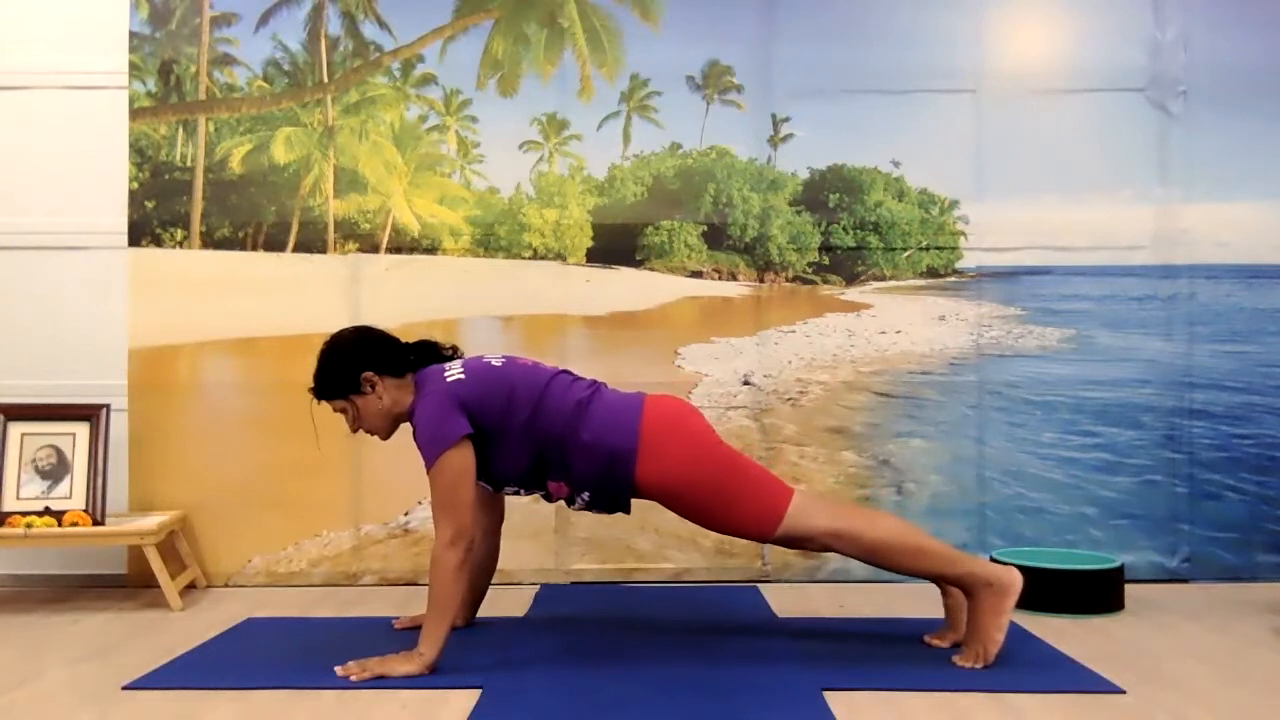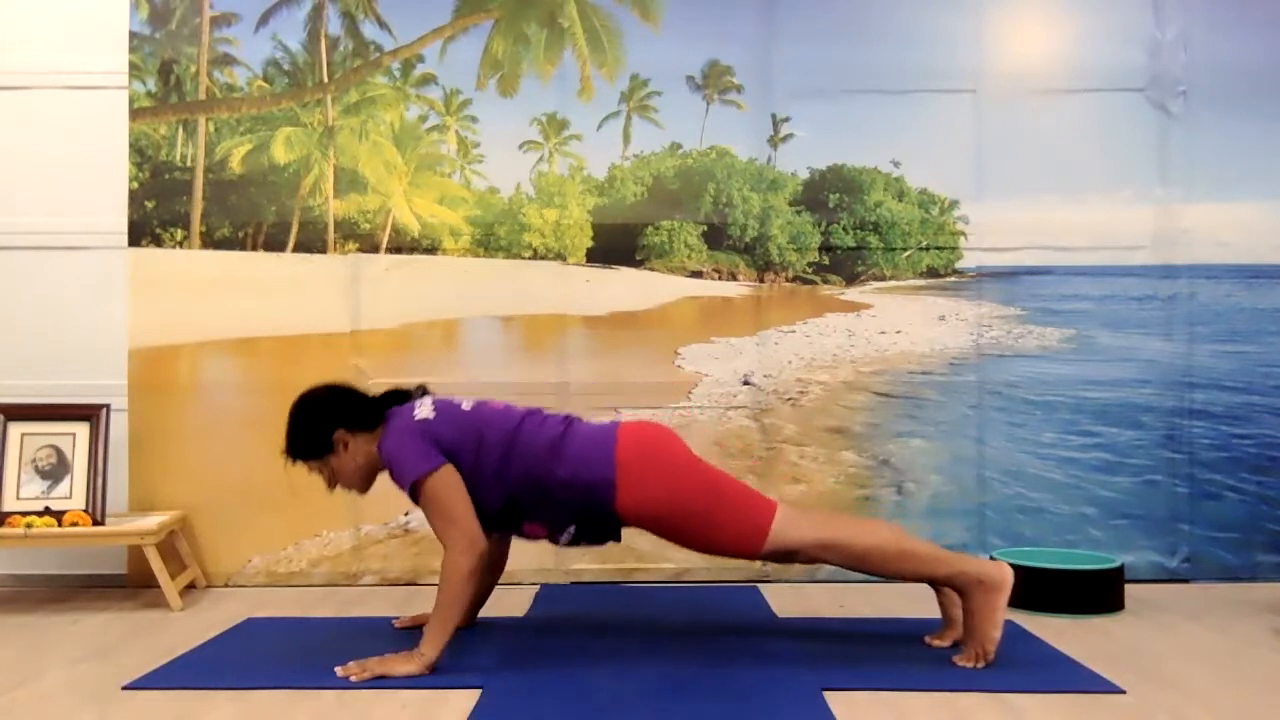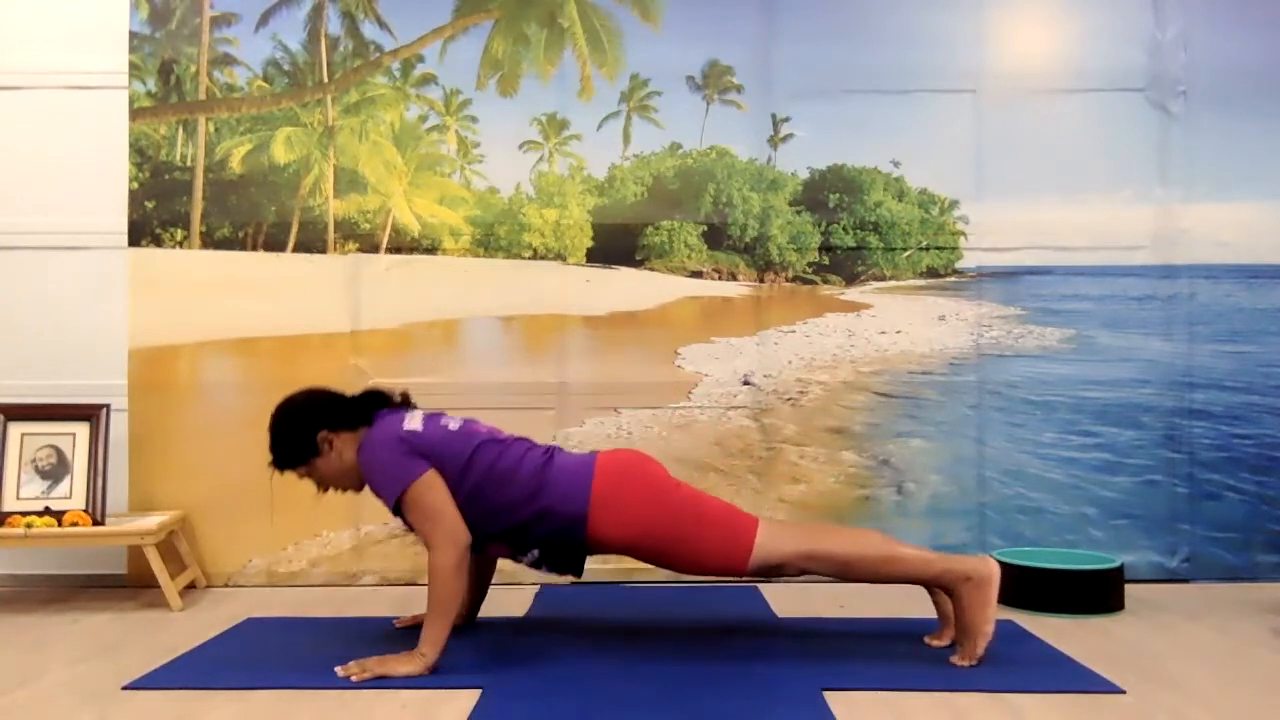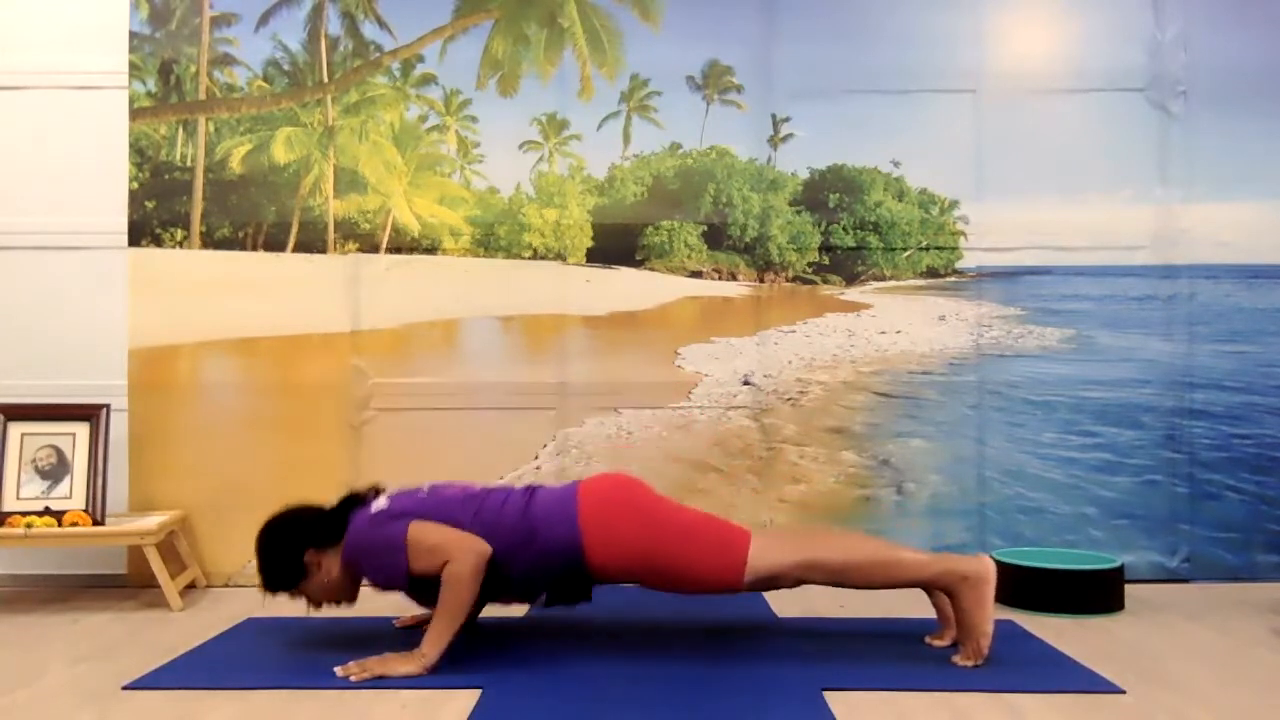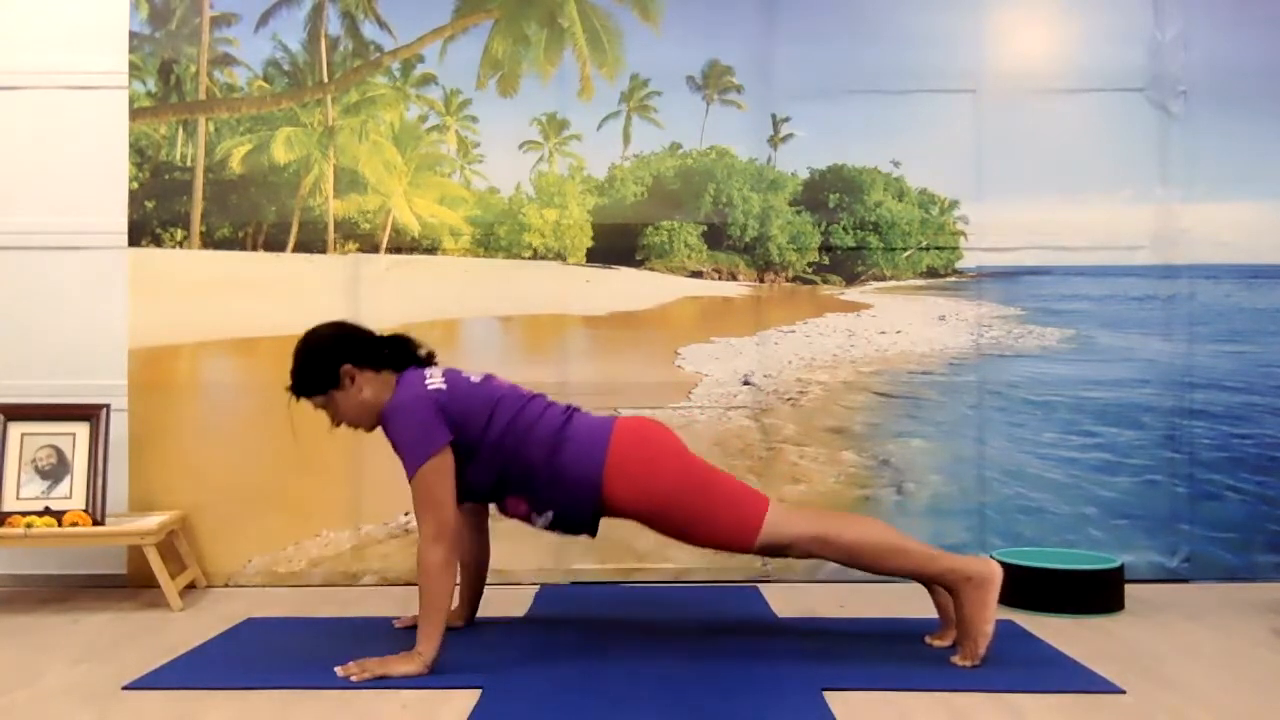
dt=1s
person 1, frame 1
left shoulder: (431, 403)
right shoulder: (457, 389)
left elbow: (454, 538)
right elbow: (487, 519)
left wrist: (423, 654)
right wrist: (461, 613)
left hip: (655, 452)
right hip: (652, 435)
left knee: (810, 525)
right knee: (804, 521)
left ankle: (983, 579)
right ankle: (949, 577)
person 1, frame 2
left shoulder: (402, 441)
right shoulder: (427, 426)
left elbow: (467, 548)
right elbow: (492, 536)
left wrist: (423, 654)
right wrist: (456, 616)
left hip: (635, 477)
right hip: (632, 459)
left knee: (799, 536)
right knee: (791, 538)
left ankle: (974, 575)
right ankle: (946, 574)
person 1, frame 3
left shoulder: (381, 450)
right shoulder: (410, 432)
left elbow: (453, 542)
right elbow: (485, 521)
left wrist: (424, 654)
right wrist: (461, 613)
left hip: (613, 505)
right hip: (611, 485)
left knee: (785, 550)
right knee: (778, 551)
left ankle: (961, 572)
right ankle: (942, 570)
person 1, frame 4
left shoulder: (368, 538)
right shoulder: (386, 513)
left elbow: (471, 555)
left wrist: (424, 652)
right wrist: (447, 615)
left hip: (604, 530)
right hip: (599, 509)
left knee: (780, 561)
right knee: (775, 562)
left ankle: (958, 573)
right ankle: (939, 573)
person 1, frame 5
left shoulder: (408, 406)
right shoulder: (432, 391)
left elbow: (438, 536)
right elbow: (473, 513)
left wrist: (423, 652)
right wrist: (464, 610)
left hip: (627, 469)
right hip: (625, 455)
left knee: (792, 532)
right knee: (788, 530)
left ankle: (965, 573)
right ankle: (945, 575)
